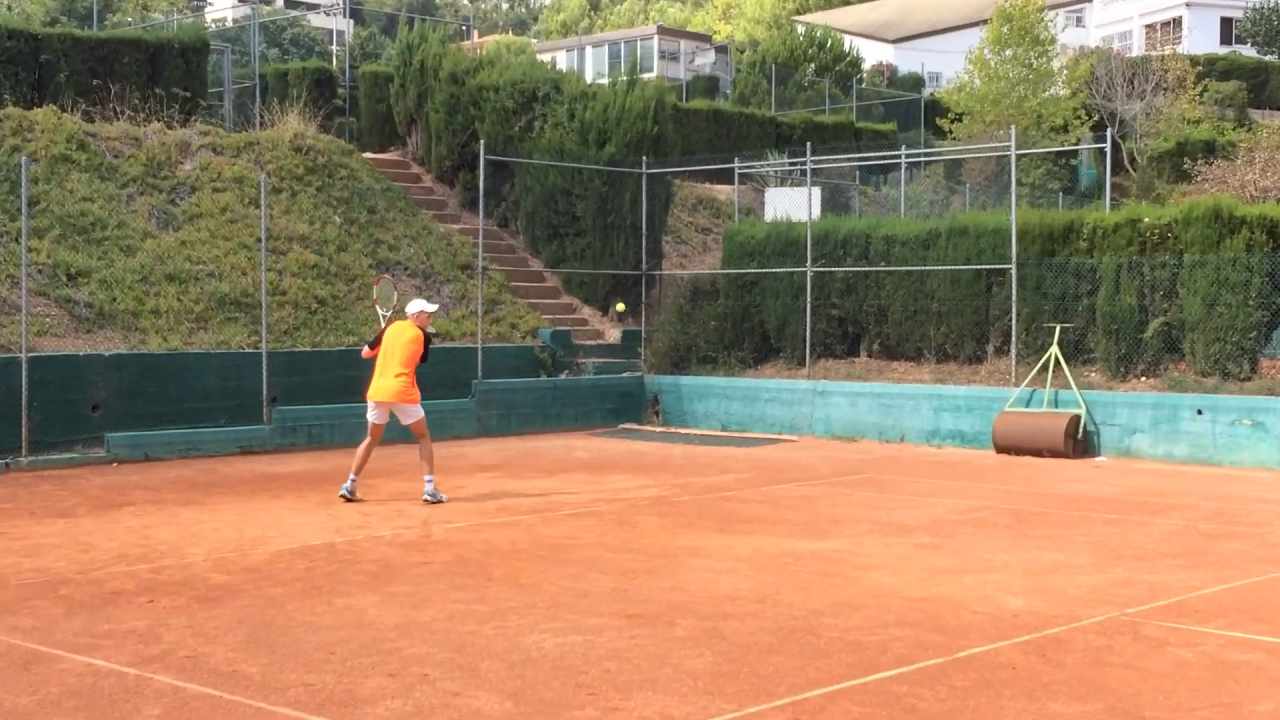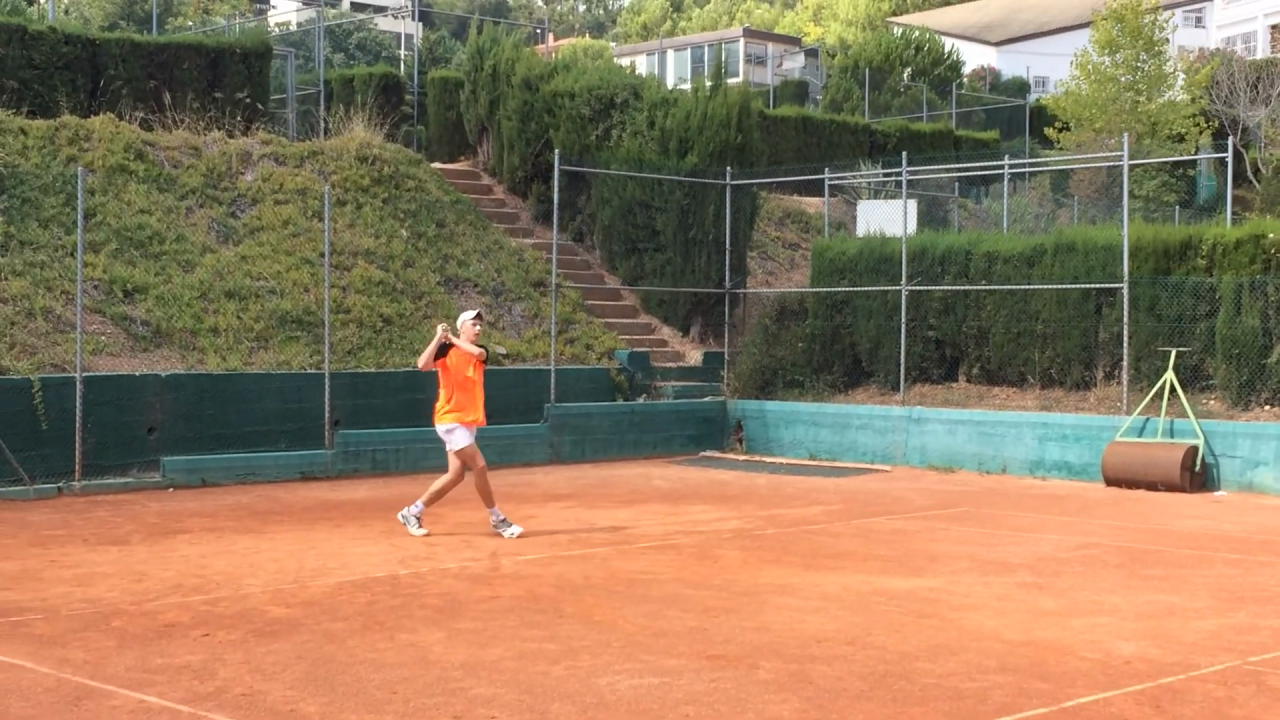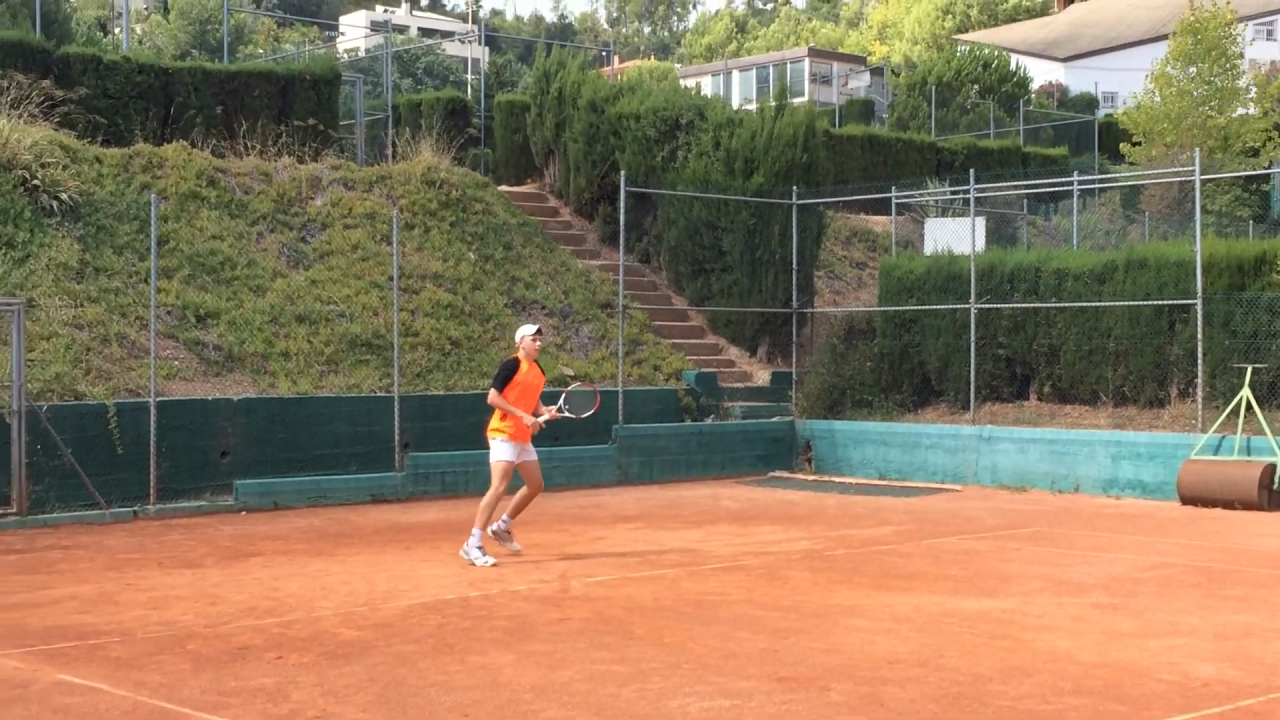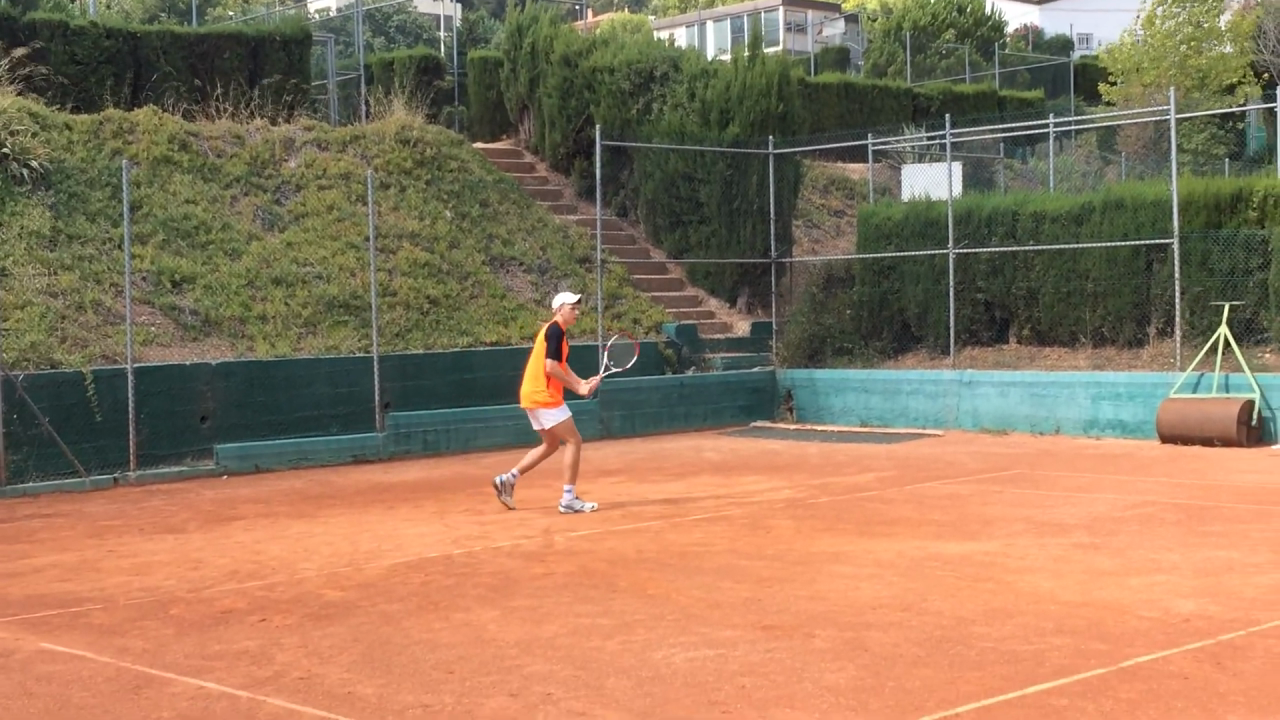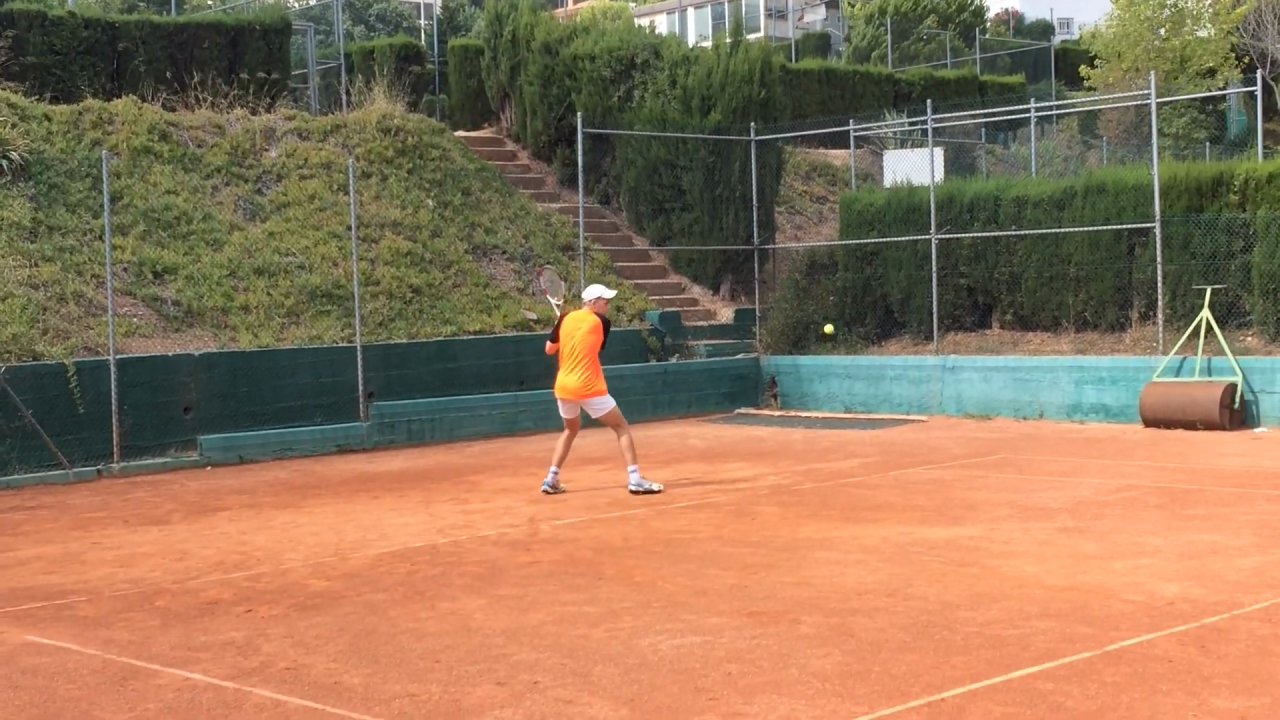
dt=0.7s
person 1, frame 1
left shoulder: (391, 328)
right shoulder: (424, 337)
left elbow: (365, 353)
left hip: (378, 392)
right hip: (403, 393)
left knee: (372, 439)
right knee: (423, 437)
left ankle: (349, 486)
right ankle: (430, 489)
person 1, frame 2
left shoulder: (481, 351)
right shoulder: (445, 348)
left elbow: (479, 354)
right elbow: (423, 365)
left wrist: (454, 340)
right wrist: (438, 338)
left hip: (466, 422)
right hip: (450, 419)
left knee: (456, 474)
right knee: (479, 466)
left ankle: (411, 513)
right ankle: (498, 519)
person 1, frame 3
left shoulder: (537, 370)
right shoulder: (511, 365)
right elbow: (493, 398)
left wrist: (544, 411)
right wrist: (523, 416)
left hip: (523, 437)
right hip: (503, 434)
left knee: (536, 485)
right knee: (499, 487)
left ankle: (502, 526)
right ankle: (474, 544)
person 1, frame 4
left shoulder: (555, 331)
right shoulder: (556, 331)
left elbow: (562, 367)
right elbow: (552, 368)
left wrist: (582, 383)
right wrist: (579, 387)
left hip: (532, 395)
right hip: (544, 397)
left knee: (550, 445)
right knee: (574, 441)
left ankle: (507, 479)
right ankle: (569, 498)
person 1, frame 5
left shoulder: (565, 318)
right shoulder: (603, 323)
left elbow: (549, 349)
left hip: (563, 387)
right hip: (589, 388)
left knee: (571, 430)
right knee: (622, 428)
left ankle: (551, 479)
right ankle: (635, 479)
